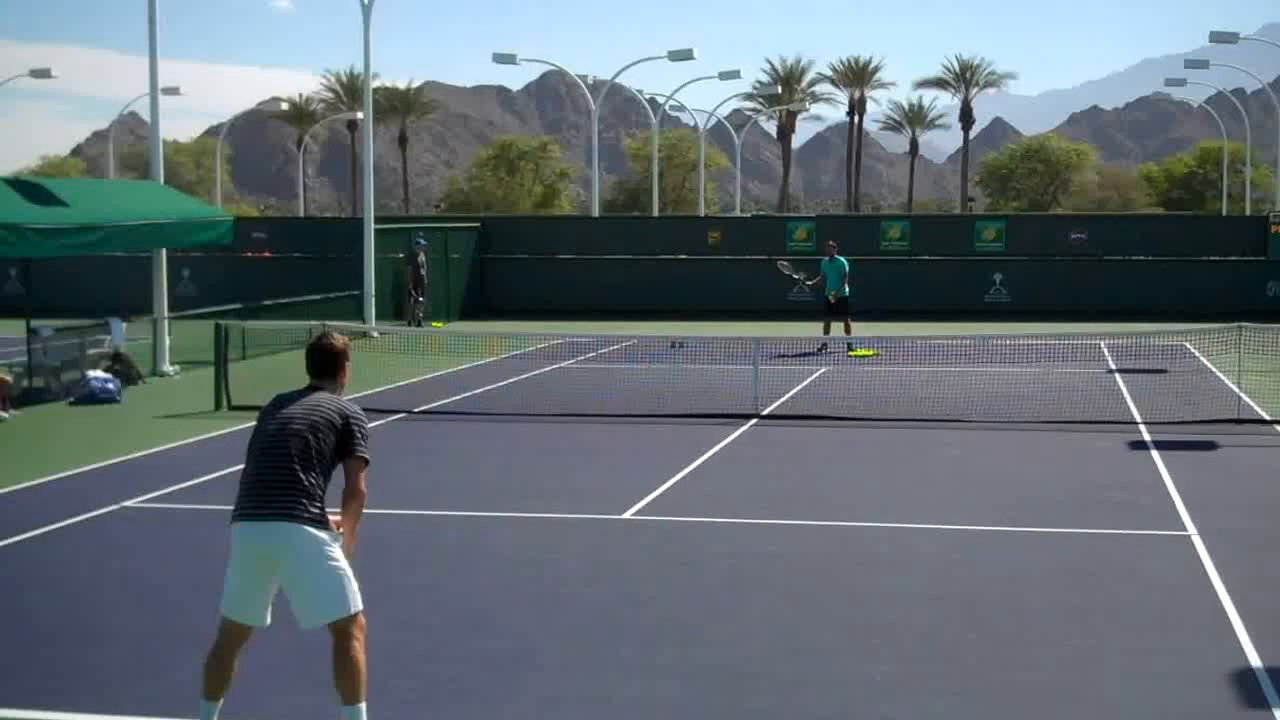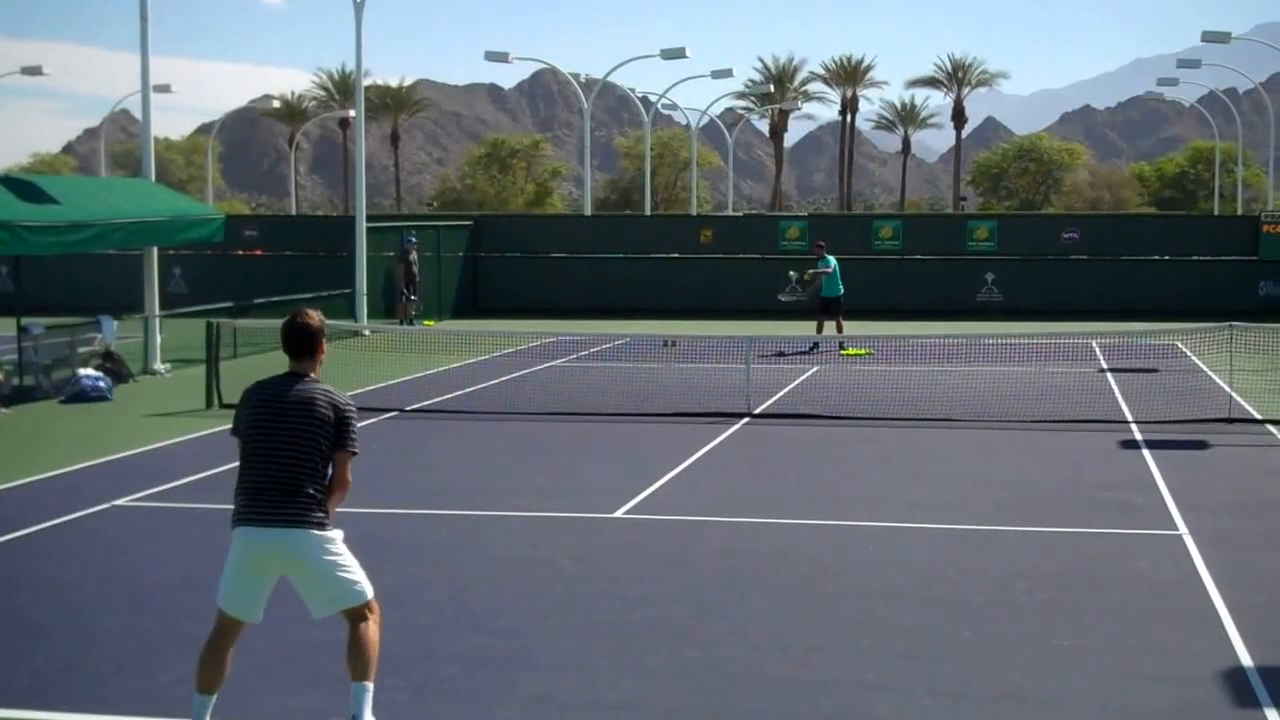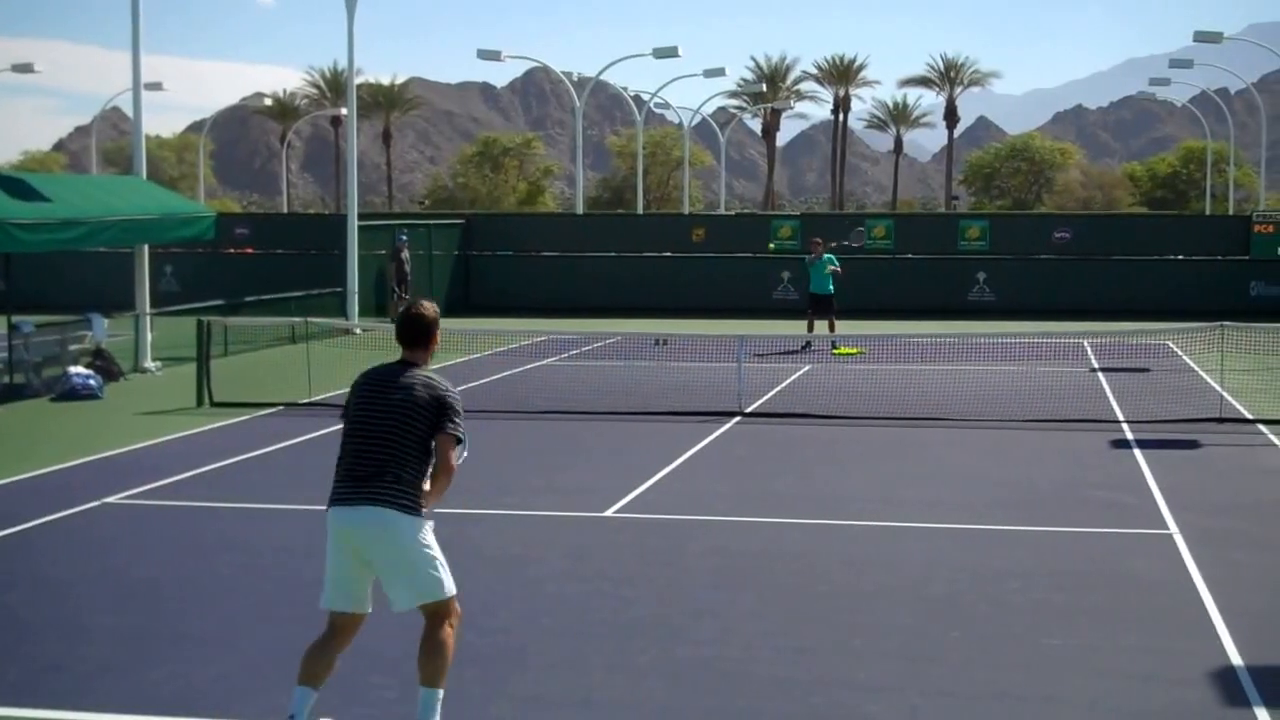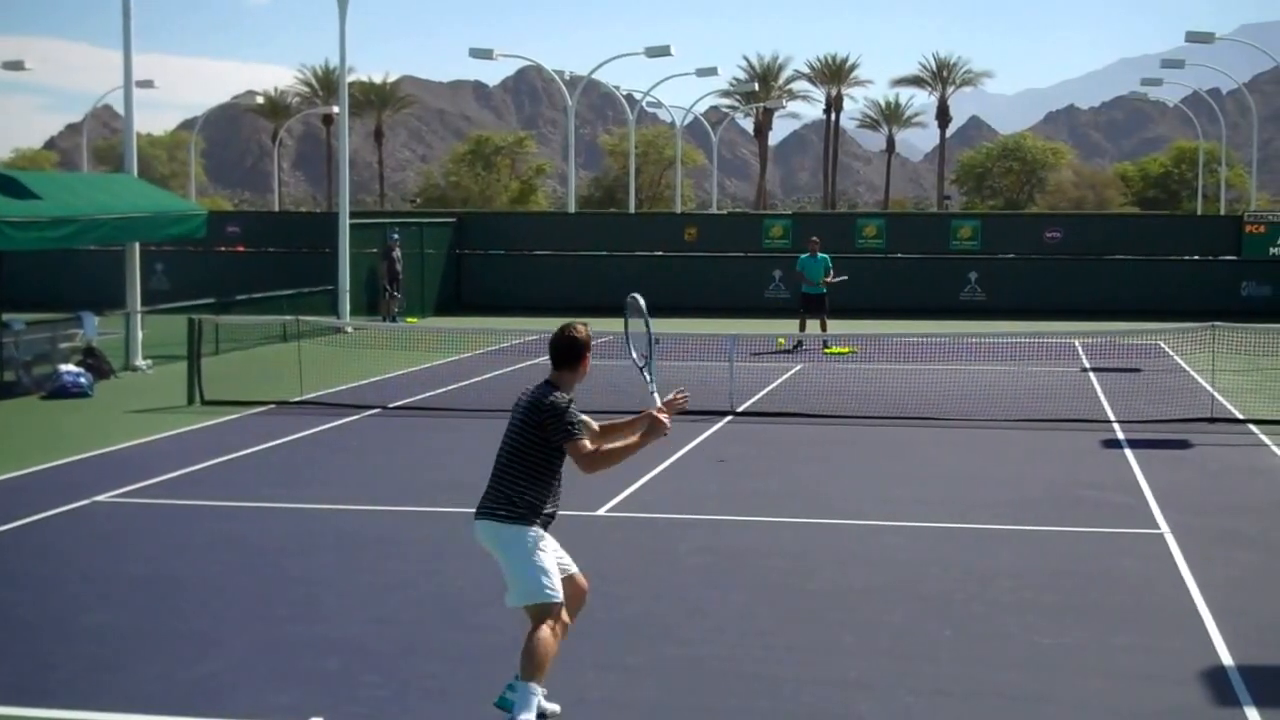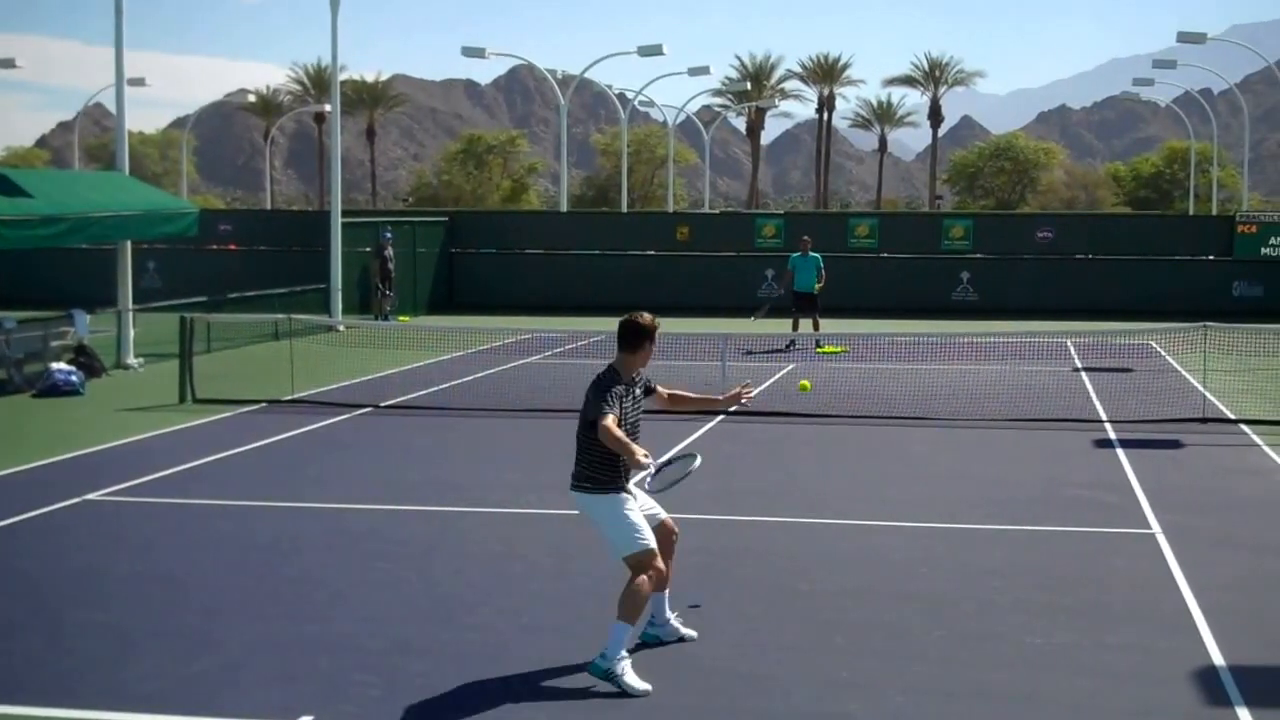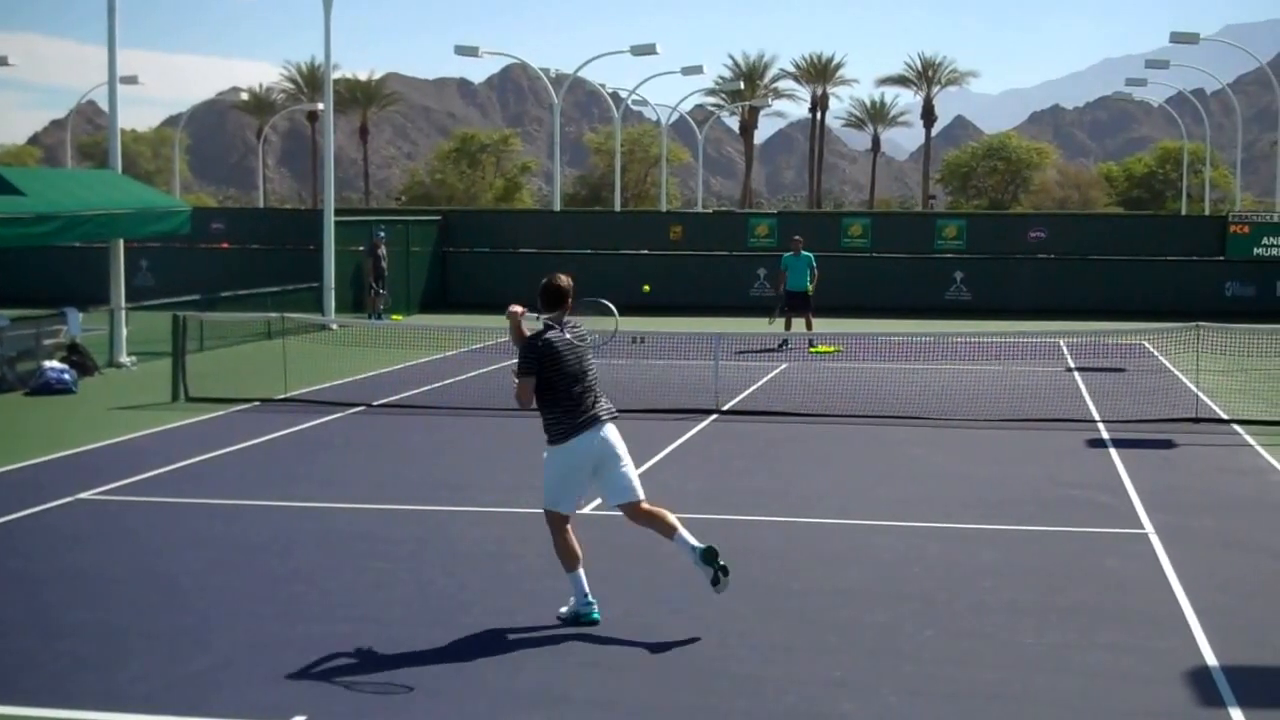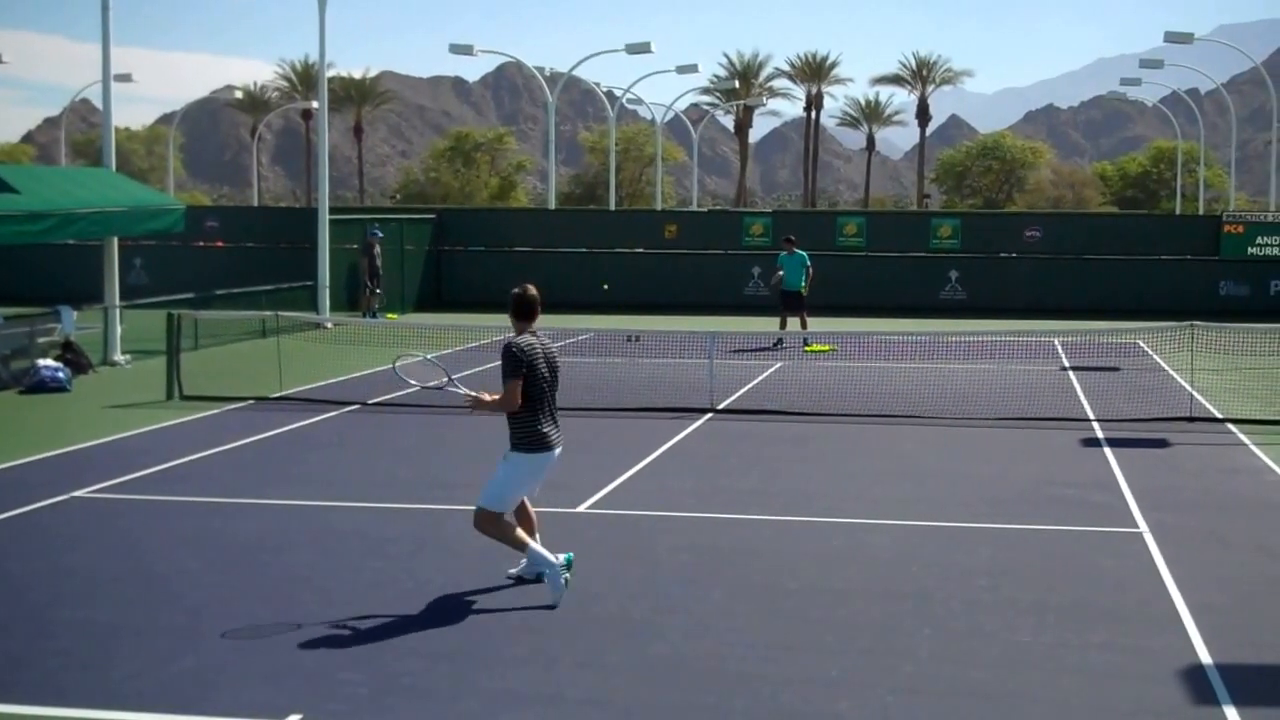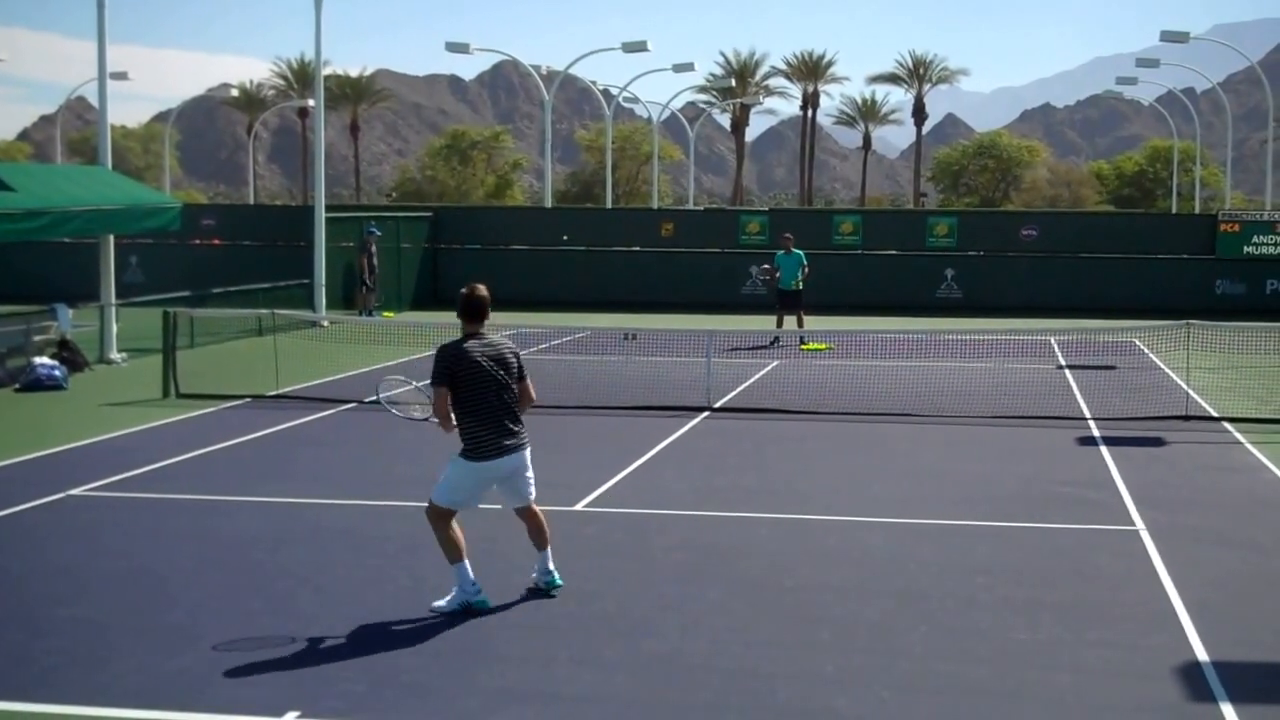
dt=0.5s
person 1, frame 1
left shoulder: (275, 406)
right shoulder: (349, 413)
right elbow: (356, 491)
right wrist: (348, 532)
left hip: (247, 526)
right hip: (300, 530)
left knee: (232, 632)
right knee: (350, 629)
person 1, frame 2
left shoulder: (252, 395)
right shoulder: (338, 404)
right elbow: (342, 480)
left hip: (249, 529)
right hip: (306, 531)
left knee: (226, 626)
right knee: (365, 614)
person 1, frame 3
left shoulder: (364, 382)
right shoulder: (442, 394)
right elbow: (445, 466)
right wrist: (426, 494)
left hip: (343, 515)
right hip: (394, 519)
left knee: (340, 630)
right knee: (444, 615)
person 1, frame 4
left shoulder: (539, 397)
right shoulder: (558, 406)
left elbow: (598, 434)
right elbow: (588, 461)
left wrist: (650, 417)
right wrist: (645, 437)
left hip: (511, 523)
right hip: (512, 526)
left knee: (576, 593)
right knee: (552, 620)
person 1, frame 5
left shoulder: (632, 381)
right shoulder: (610, 388)
left elbow: (667, 397)
right elbow: (604, 430)
left wrist: (721, 401)
right wrist: (633, 452)
left hip: (611, 489)
right hip: (601, 494)
left knee: (667, 535)
right knee: (647, 567)
left ankle: (660, 622)
right ankle: (612, 659)
person 1, frame 6
left shoulder: (533, 343)
right shoulder: (574, 330)
left elbow: (524, 400)
right wrist: (518, 322)
left hip: (565, 444)
right hip: (603, 432)
left knee: (556, 520)
right knee: (639, 510)
left ankle: (583, 601)
right ankle: (698, 552)
person 1, frame 7
left shoulder: (515, 348)
right shoulder: (549, 346)
left elbow: (513, 401)
left wrist: (487, 403)
right wrist: (497, 403)
left hip: (529, 449)
right hip: (551, 443)
left knee: (486, 520)
right knee: (515, 495)
left ankle: (553, 562)
right ankle: (536, 562)
person 1, frame 8
left shoulder: (449, 353)
right shoulder: (508, 348)
left elbow: (441, 410)
right elbow: (528, 399)
left wrist: (448, 423)
left hip: (479, 456)
right hip: (518, 448)
left knee: (439, 514)
right knee: (526, 507)
left ankle: (468, 590)
right ankle: (547, 573)
